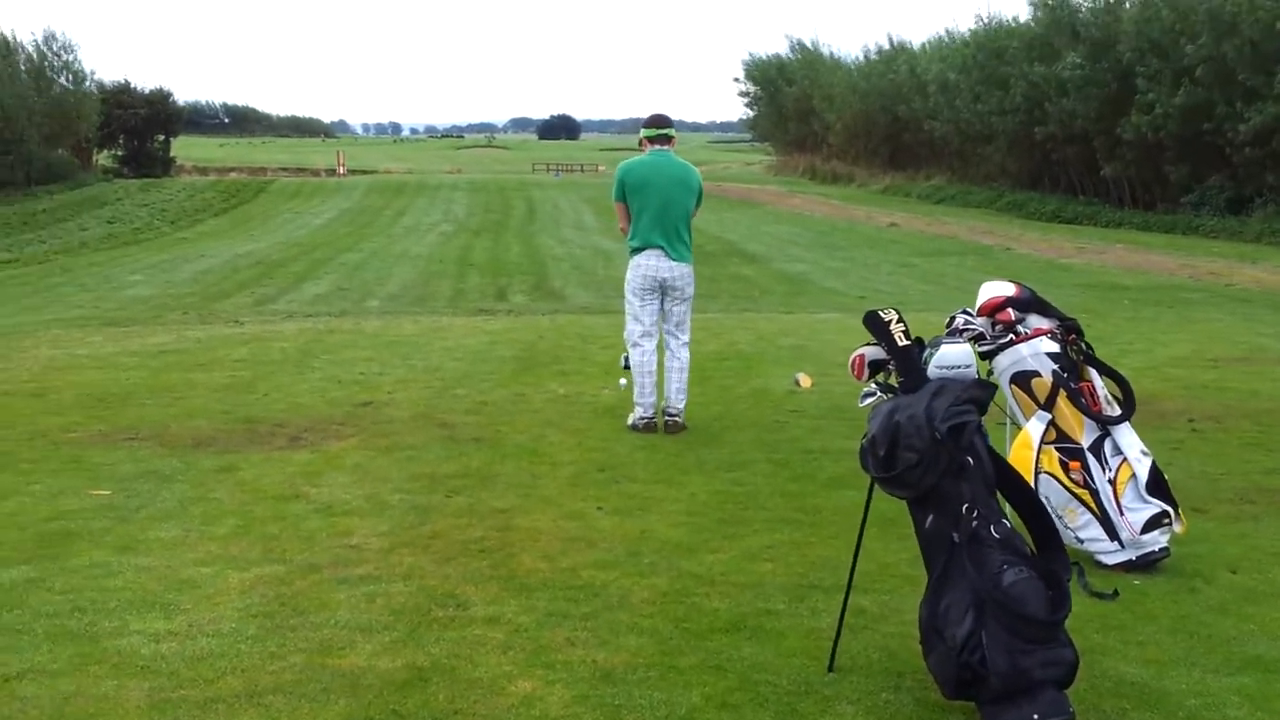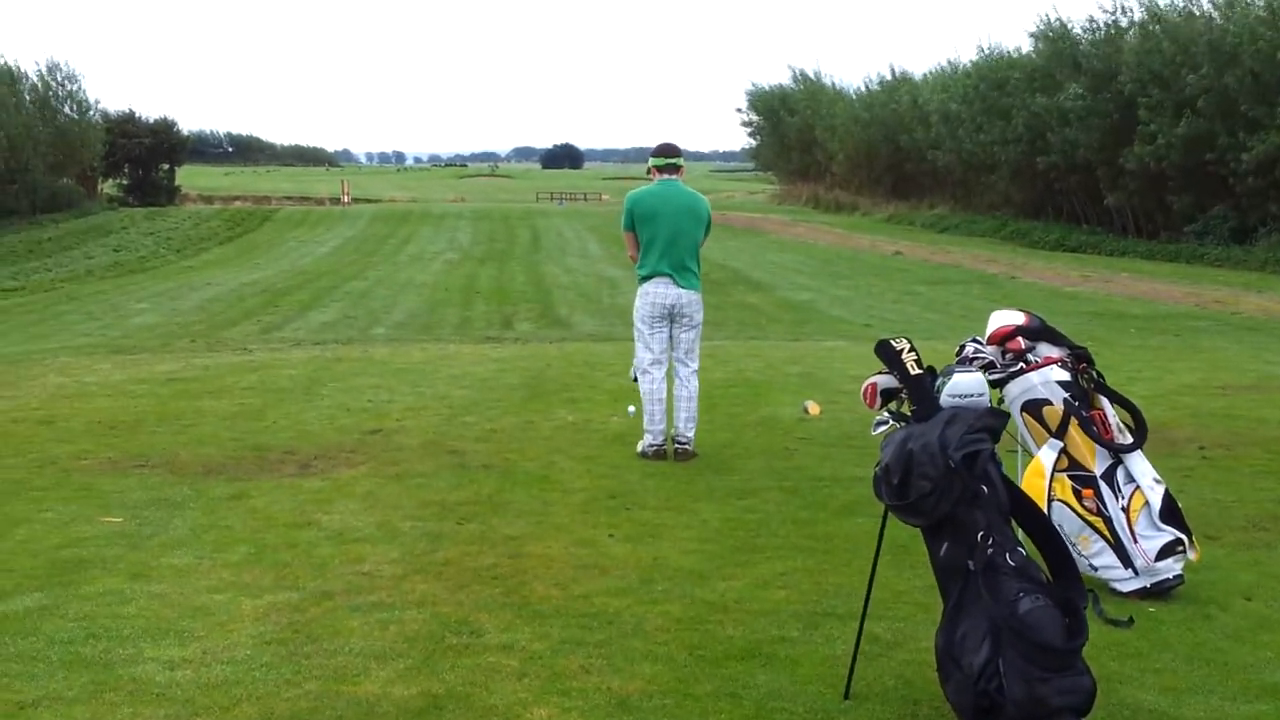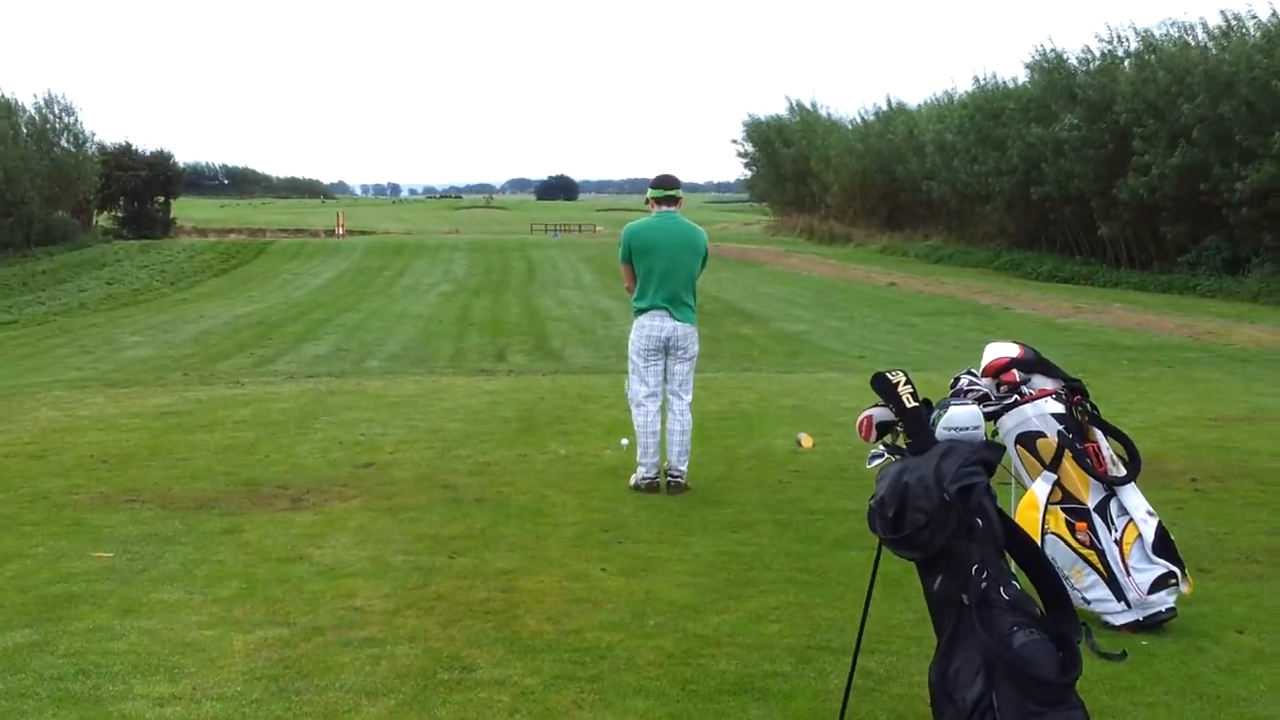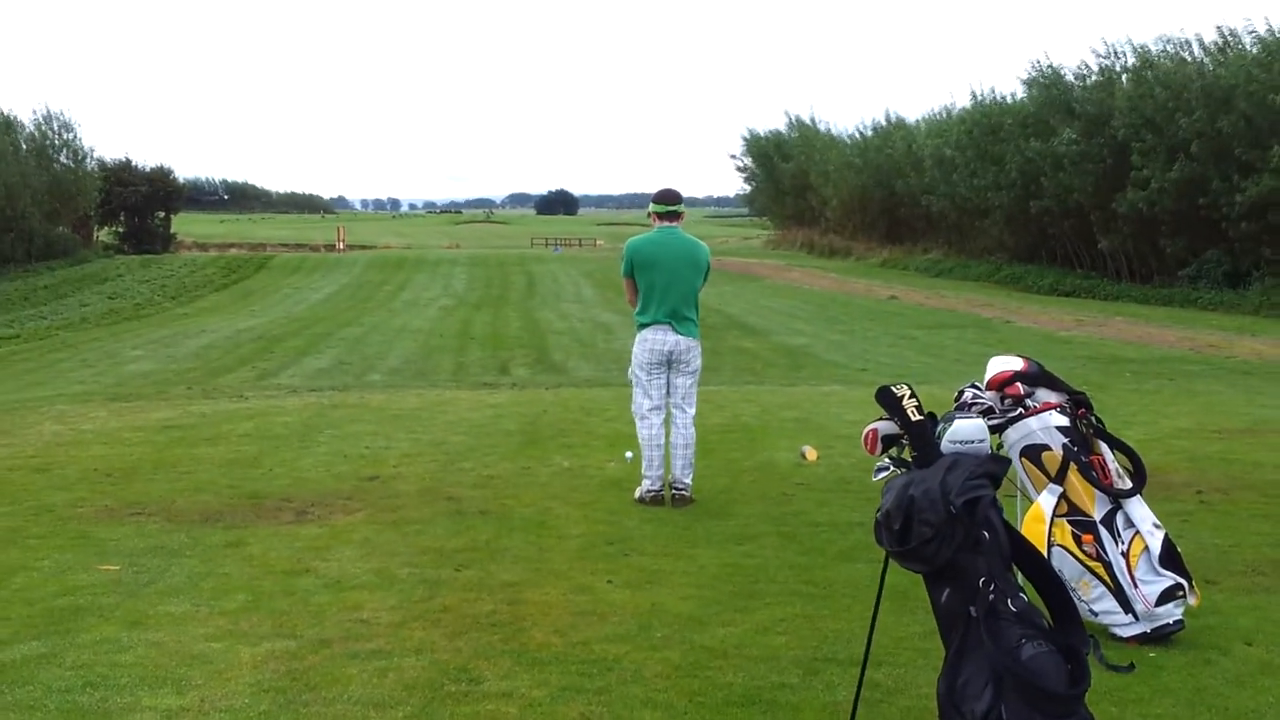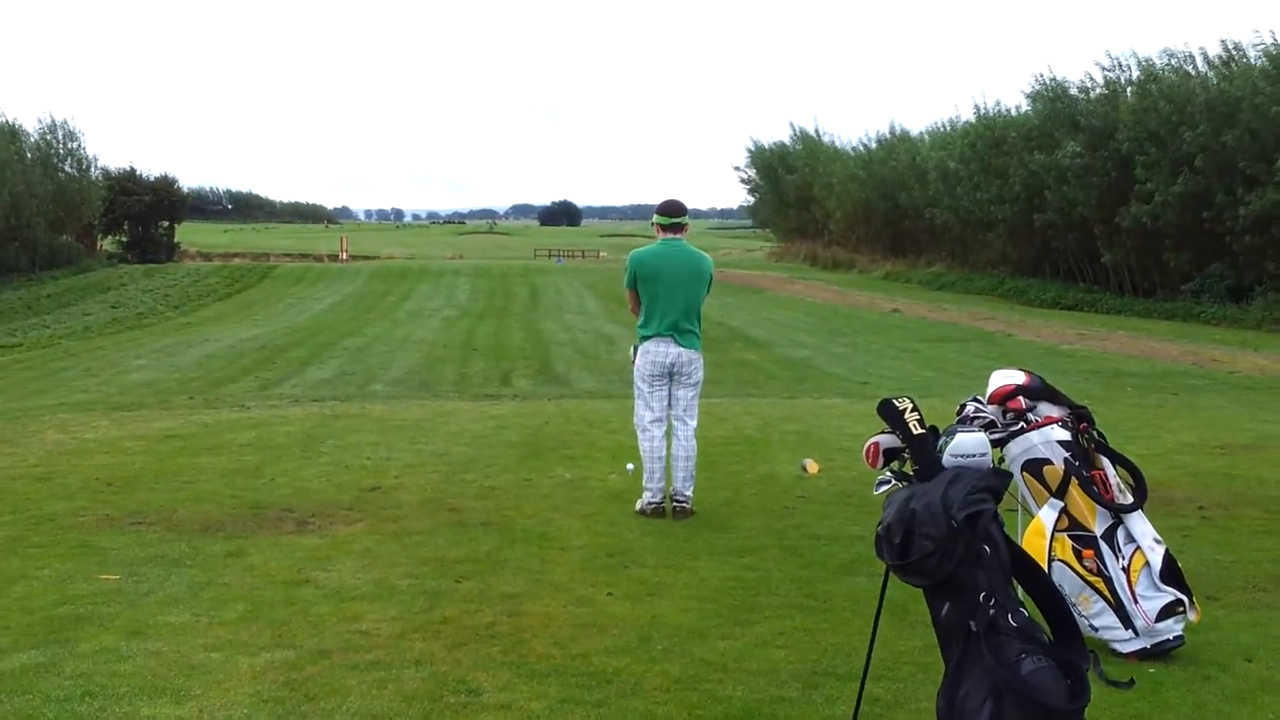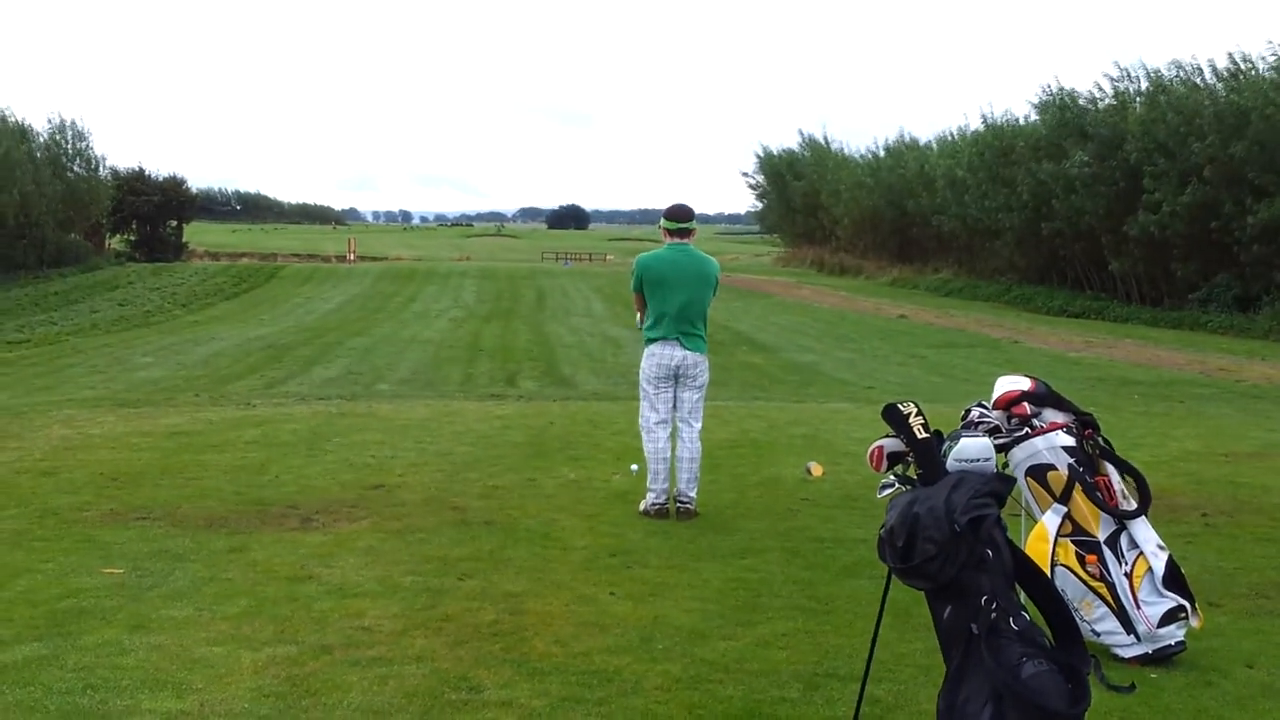
dt=0.1s
person 1, frame 1
left shoulder: (627, 170)
right shoulder: (692, 174)
left elbow: (624, 225)
right elbow: (688, 220)
left hip: (643, 263)
right hip: (680, 265)
left knee: (642, 340)
right knee: (678, 341)
left ankle: (645, 414)
right ankle: (674, 413)
person 1, frame 2
left shoulder: (636, 199)
right shoulder: (701, 203)
left elbow: (633, 253)
right elbow: (697, 248)
left hip: (652, 291)
right hip: (689, 293)
left knee: (651, 368)
right knee: (687, 369)
left ankle: (655, 441)
right ankle: (684, 441)
person 1, frame 3
left shoulder: (633, 231)
right shoulder: (698, 235)
left elbow: (629, 284)
left hip: (647, 324)
right hip: (684, 326)
left knee: (646, 401)
right knee: (680, 402)
left ankle: (648, 474)
right ankle: (677, 474)
person 1, frame 4
left shoulder: (635, 247)
right shoulder: (700, 250)
left elbow: (631, 297)
left hip: (650, 338)
right hip: (687, 339)
left knee: (650, 415)
right knee: (683, 415)
left ankle: (652, 487)
right ankle: (682, 487)
person 1, frame 5
left shoulder: (638, 258)
right shoulder: (704, 262)
left elbow: (634, 307)
left hip: (653, 350)
right hip: (689, 352)
left knee: (651, 426)
right knee: (685, 428)
left ankle: (654, 499)
right ankle: (682, 499)
person 1, frame 6
left shoulder: (645, 262)
right shoulder: (711, 266)
left hip: (658, 352)
right hip: (695, 354)
left knee: (656, 428)
right knee: (690, 430)
left ankle: (657, 500)
right ankle: (686, 500)
